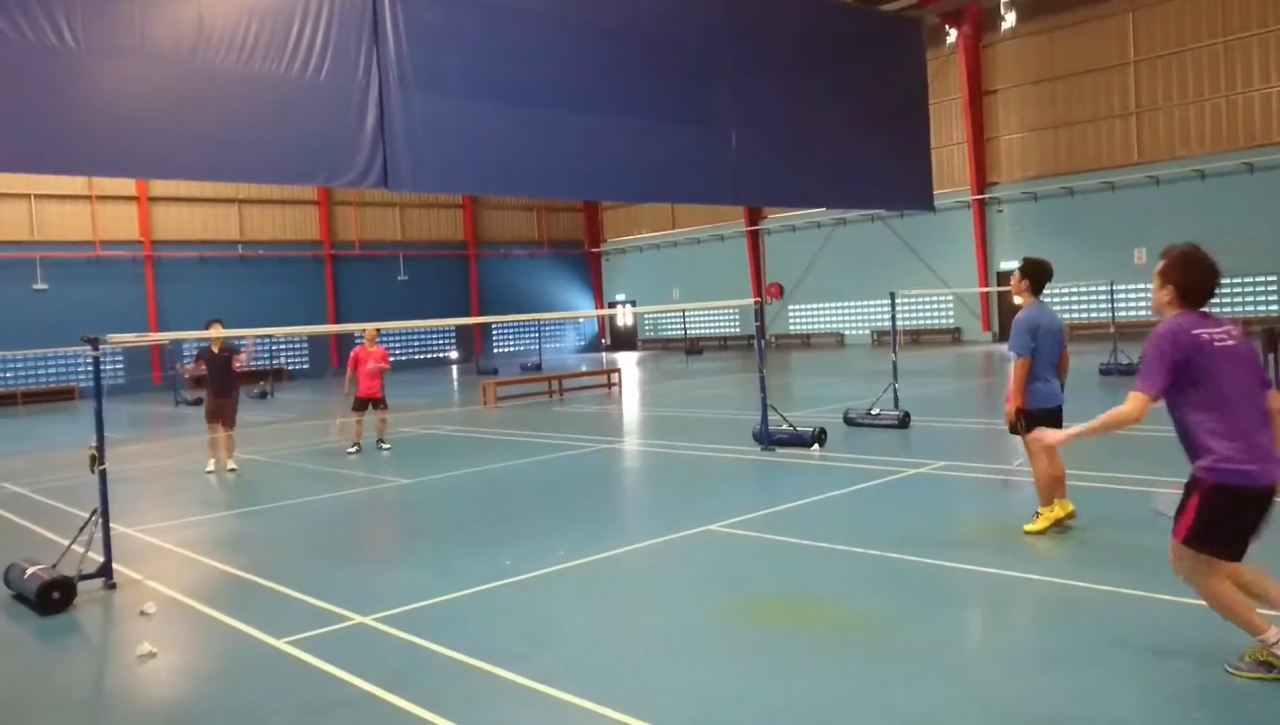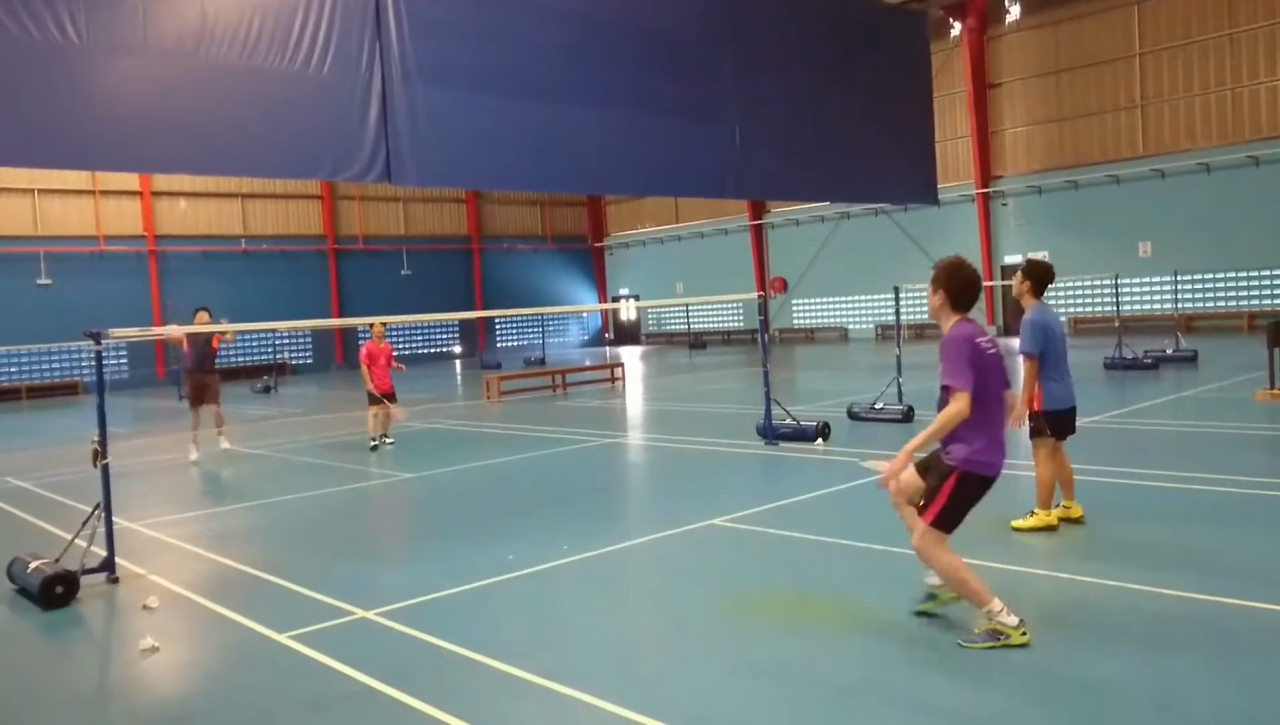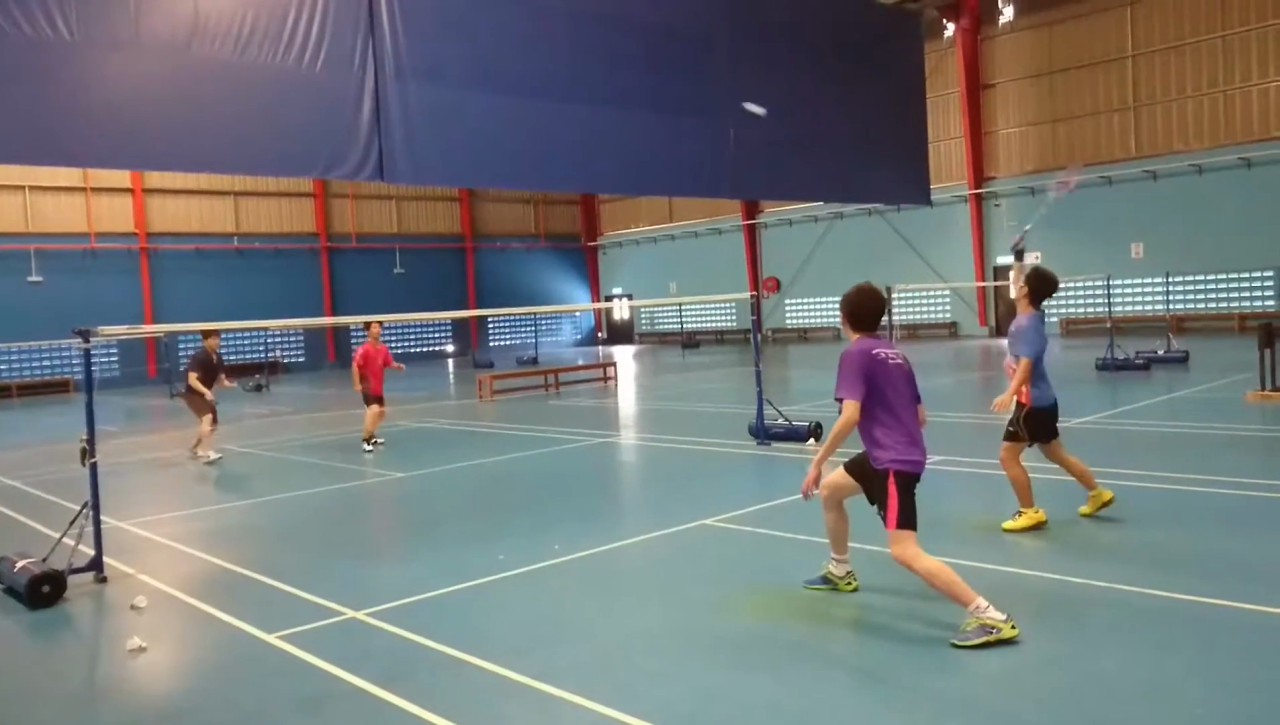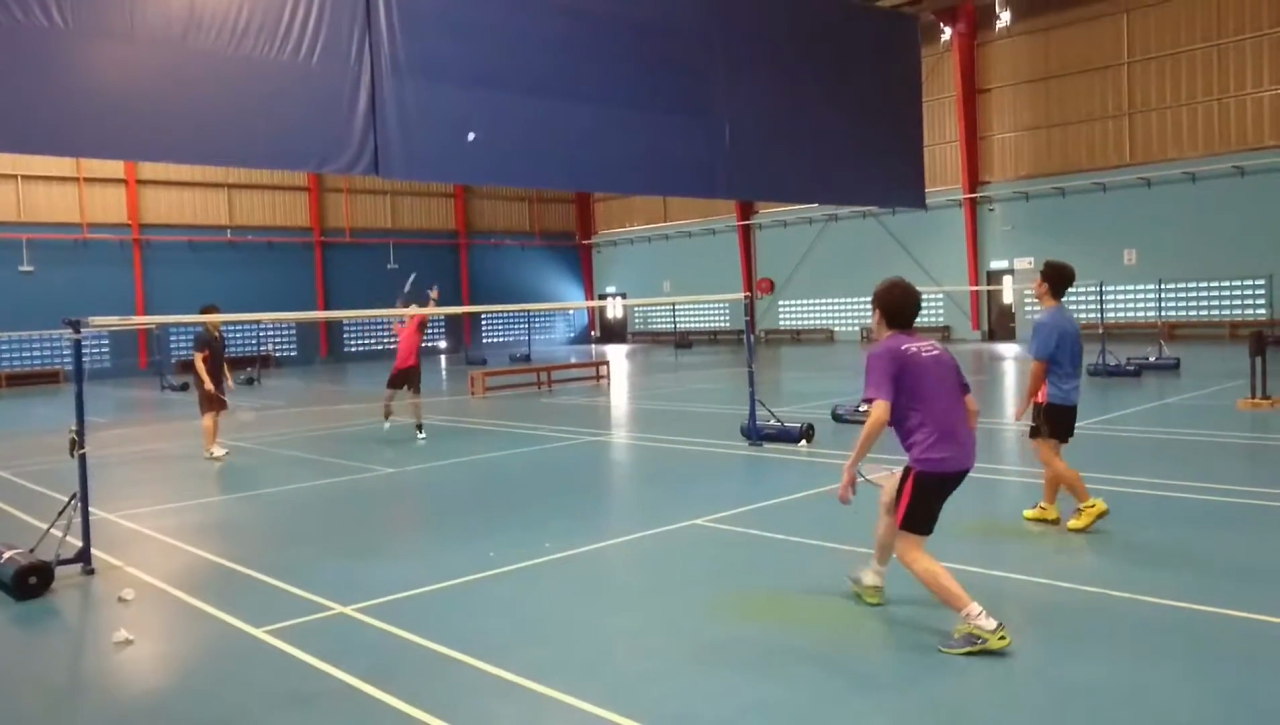
dt=0.7s
person 1, frame 1
left shoulder: (1169, 334)
right shoulder: (1230, 331)
left elbow: (1133, 411)
left wrist: (1067, 435)
left hip: (1222, 474)
left knee: (1187, 561)
right knee: (1218, 560)
person 1, frame 2
left shoulder: (957, 338)
right shoulder: (980, 336)
left elbow: (959, 408)
right elbow: (1008, 403)
left wrist: (907, 452)
left hip: (968, 460)
right hip: (976, 455)
left knee: (926, 543)
right knee: (899, 492)
left ankle: (1005, 622)
right ankle: (942, 583)
person 1, frame 3
left shoulder: (855, 354)
right shoulder: (895, 354)
left elbow: (850, 416)
right elbow: (921, 416)
left wrist: (817, 462)
left hip: (894, 462)
right hip: (884, 455)
left knee: (905, 552)
right knee: (828, 491)
left ankle: (990, 617)
right ankle: (840, 571)
person 1, frame 4
left shoulder: (883, 352)
right shoulder: (936, 349)
left elbow: (879, 417)
right elbow: (972, 407)
left wrist: (851, 466)
left hip: (929, 459)
right hip: (959, 456)
left knee: (909, 551)
right knee: (890, 501)
left ankle: (983, 625)
right ankle: (872, 580)
person 2, frame 1
left shoulder: (1024, 318)
right shoulder: (1052, 316)
left elbow: (1023, 363)
right elbow: (1064, 358)
left wrist: (1012, 399)
left hip: (1030, 397)
right hip: (1052, 396)
left knee: (1037, 453)
right knee: (1049, 452)
left ankle: (1048, 512)
right ankle: (1061, 504)
person 2, frame 2
left shoulder: (1032, 318)
right shoulder: (1050, 314)
left elbow: (1032, 364)
left wrist: (1024, 402)
left hip: (1046, 399)
right hip: (1064, 396)
left knee: (1043, 456)
right knee: (1056, 452)
left ankle: (1043, 514)
right ankle: (1070, 506)
person 2, frame 3
left shoulder: (1028, 325)
right shoulder: (1032, 315)
left elbow: (1026, 365)
right elbow: (1015, 279)
left wrist: (1009, 394)
right wrist: (1018, 256)
left hip: (1032, 401)
right hip: (1044, 400)
left knee: (1008, 455)
right knee: (1057, 454)
left ankle: (1029, 513)
right ankle: (1098, 494)
person 2, frame 4
left shoulder: (1045, 321)
right shoulder: (1069, 319)
left elbow: (1039, 367)
left wrist: (1026, 400)
left hip: (1051, 398)
right hip: (1068, 397)
left knee: (1048, 456)
right knee: (1052, 454)
left ankle: (1089, 505)
right ankle: (1047, 507)
